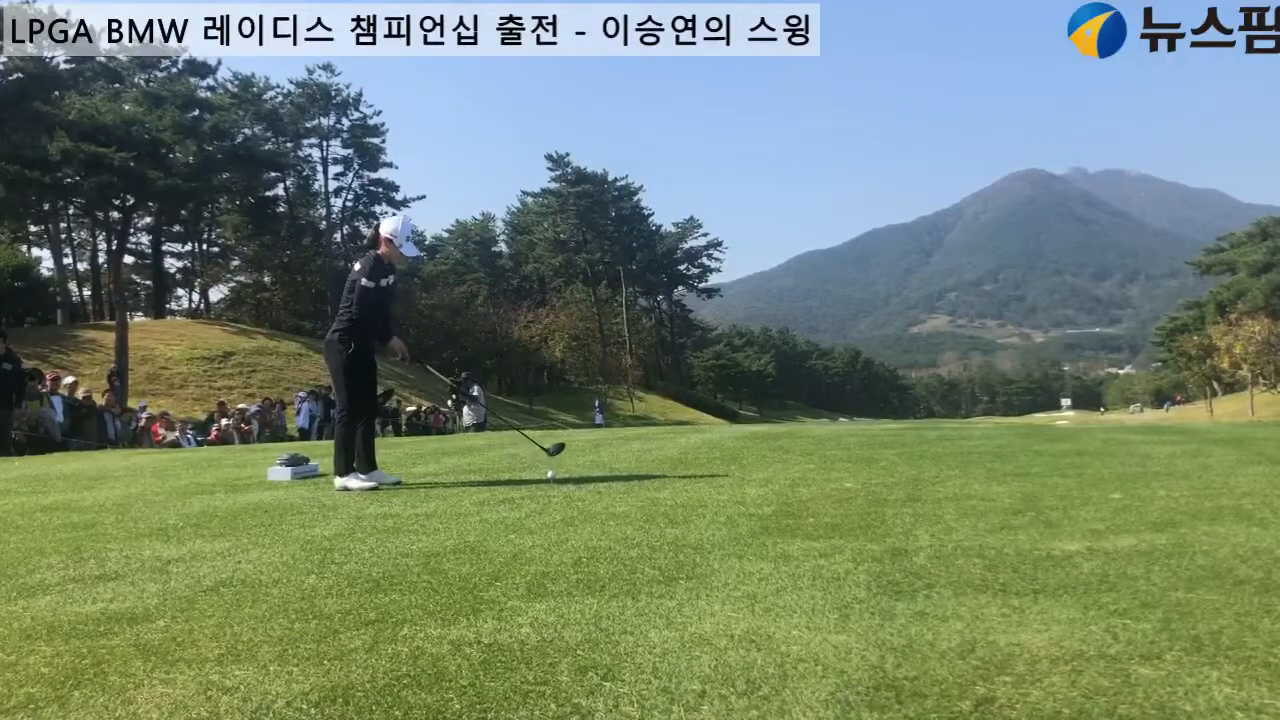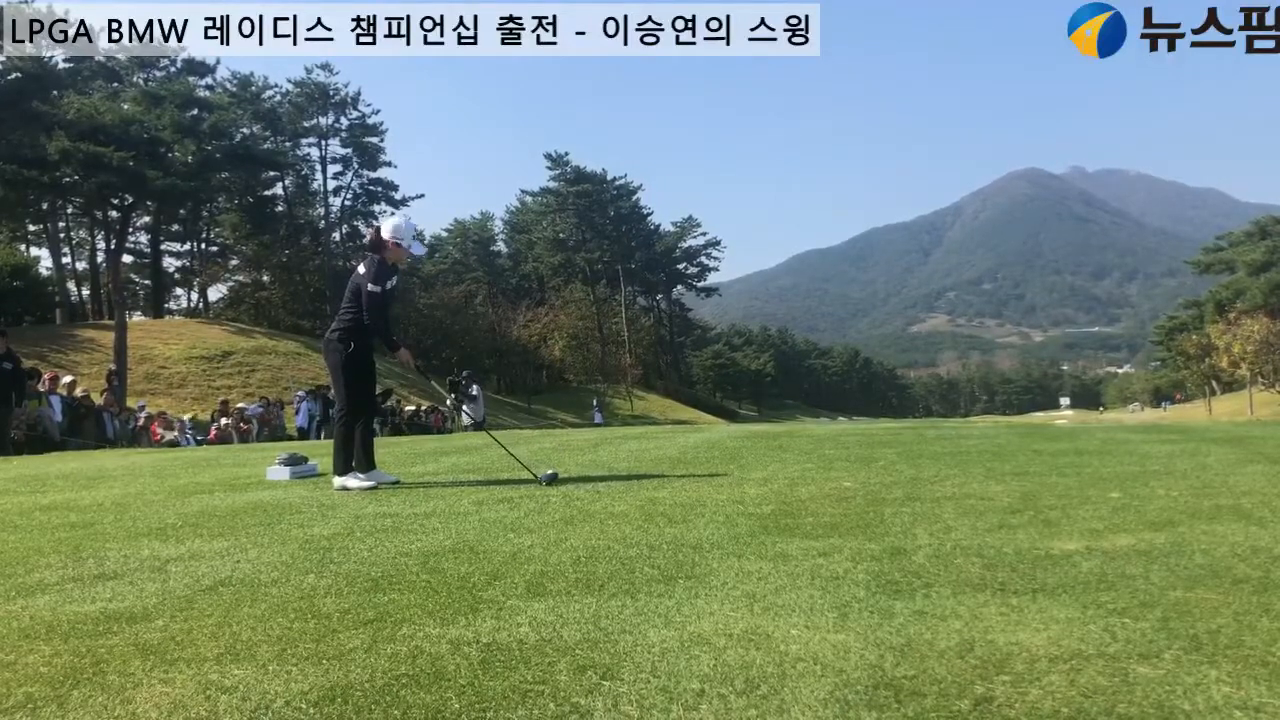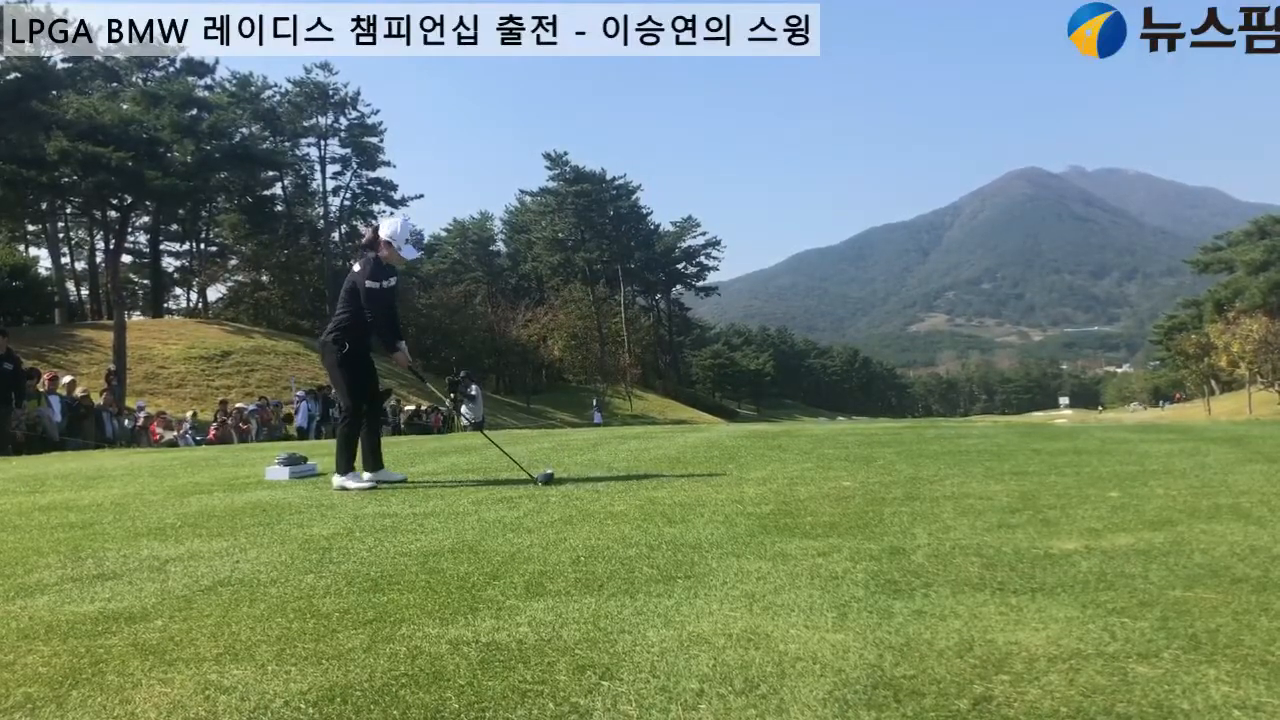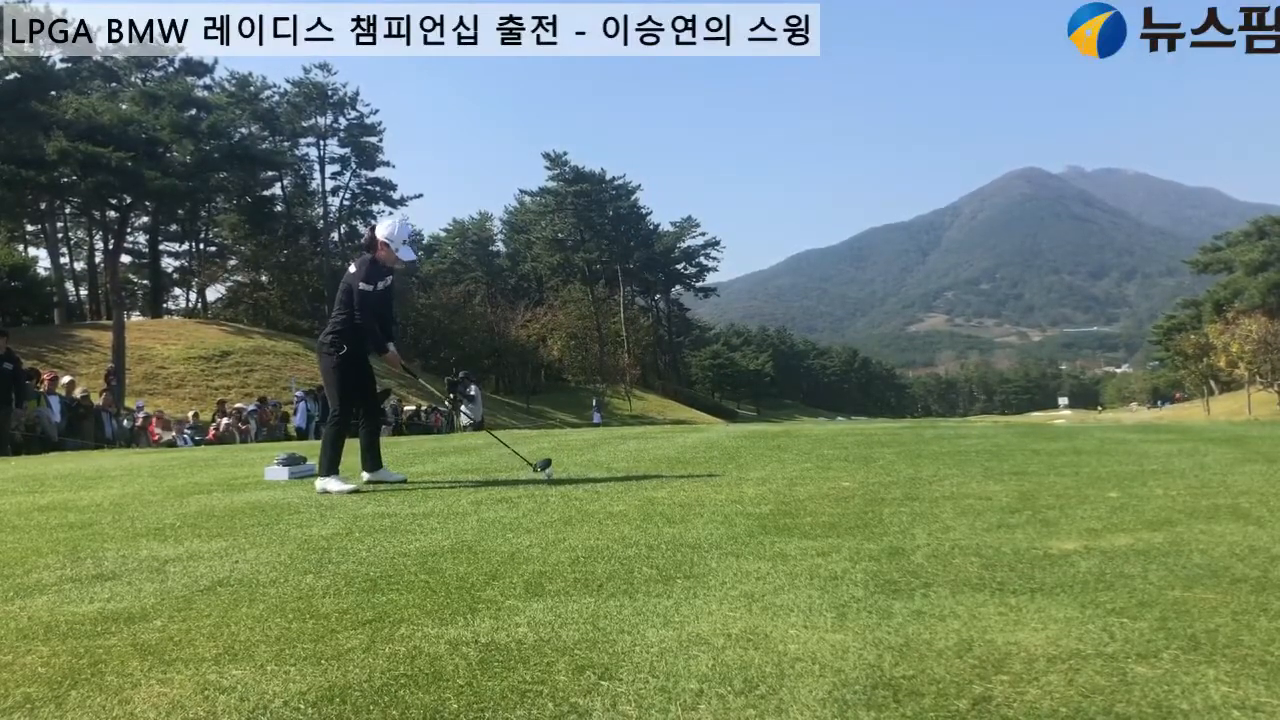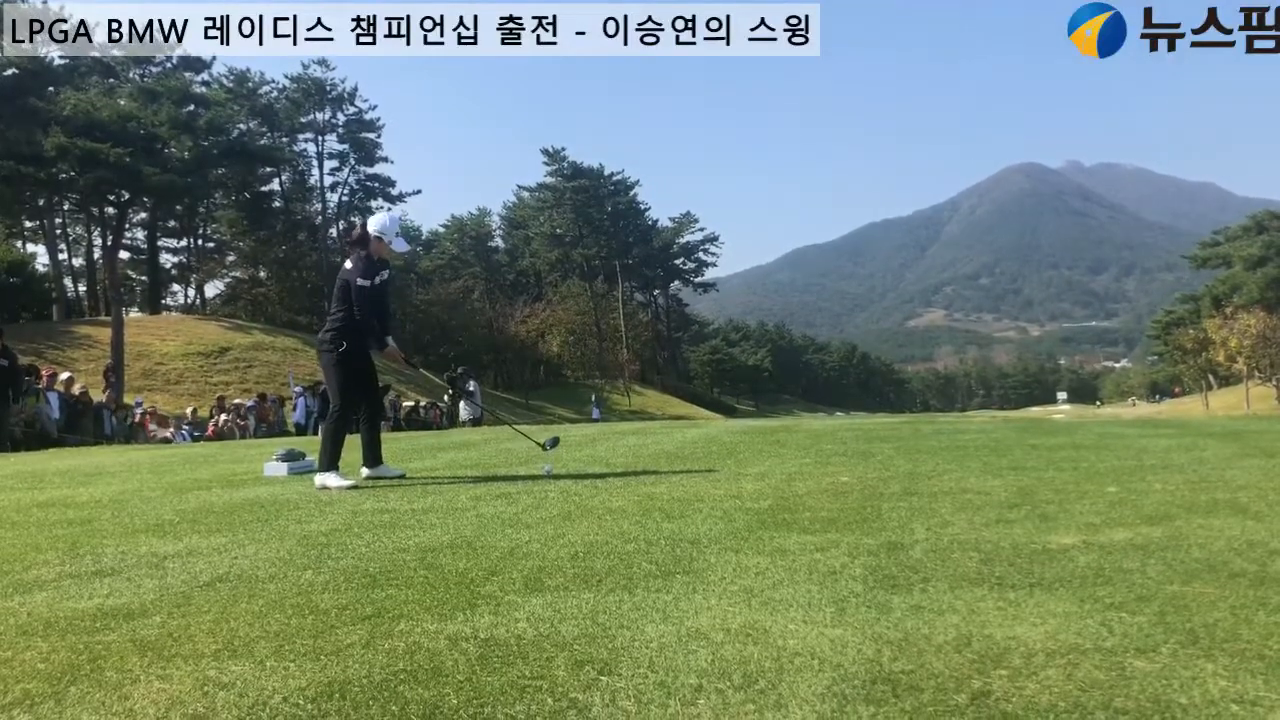
dt=1s
person 1, frame 1
left shoulder: (387, 269)
right shoulder: (369, 266)
right elbow: (360, 312)
left wrist: (392, 339)
right wrist: (388, 339)
left hip: (362, 346)
right hip: (345, 345)
left knee: (368, 407)
right knee: (350, 408)
left ankle: (367, 469)
right ankle: (344, 474)
person 1, frame 2
left shoulder: (389, 268)
right shoulder: (374, 270)
right elbow: (372, 318)
left wrist: (394, 342)
right wrist: (396, 348)
left hip: (360, 345)
right hip: (343, 345)
left knee: (367, 407)
right knee: (349, 407)
left ankle: (365, 468)
right ankle: (342, 474)
person 1, frame 3
left shoulder: (387, 270)
right shoulder: (368, 269)
left elbow: (389, 312)
right elbow: (373, 316)
left wrist: (401, 344)
right wrist: (394, 351)
left hip: (358, 347)
right hip: (339, 346)
left knee: (372, 406)
right knee: (354, 407)
left ankle: (373, 469)
right ankle: (343, 473)
person 1, frame 4
left shoulder: (384, 270)
right shoulder: (364, 270)
left elbow: (385, 312)
right elbow: (363, 319)
left wrist: (389, 345)
right wrist: (384, 351)
left hip: (356, 349)
right hip: (337, 348)
left knee: (370, 408)
right knee: (342, 410)
left ankle: (373, 469)
right ankle: (326, 476)
person 1, frame 5
left shoulder: (381, 265)
right shoulder: (360, 267)
left elbow: (381, 307)
right elbow: (363, 314)
left wrist: (388, 340)
right wrist: (383, 346)
left hip: (357, 345)
right hip: (338, 344)
left knee: (372, 403)
right knee: (343, 406)
left ankle: (373, 464)
right ankle: (326, 472)
